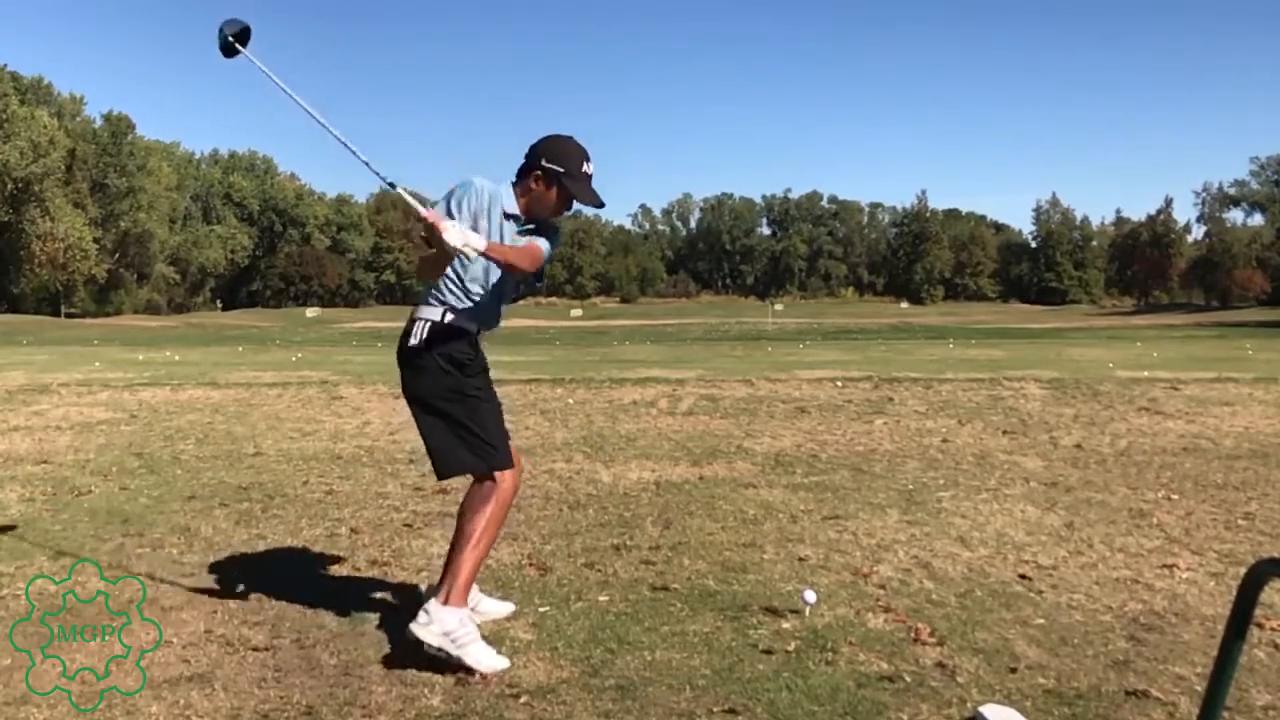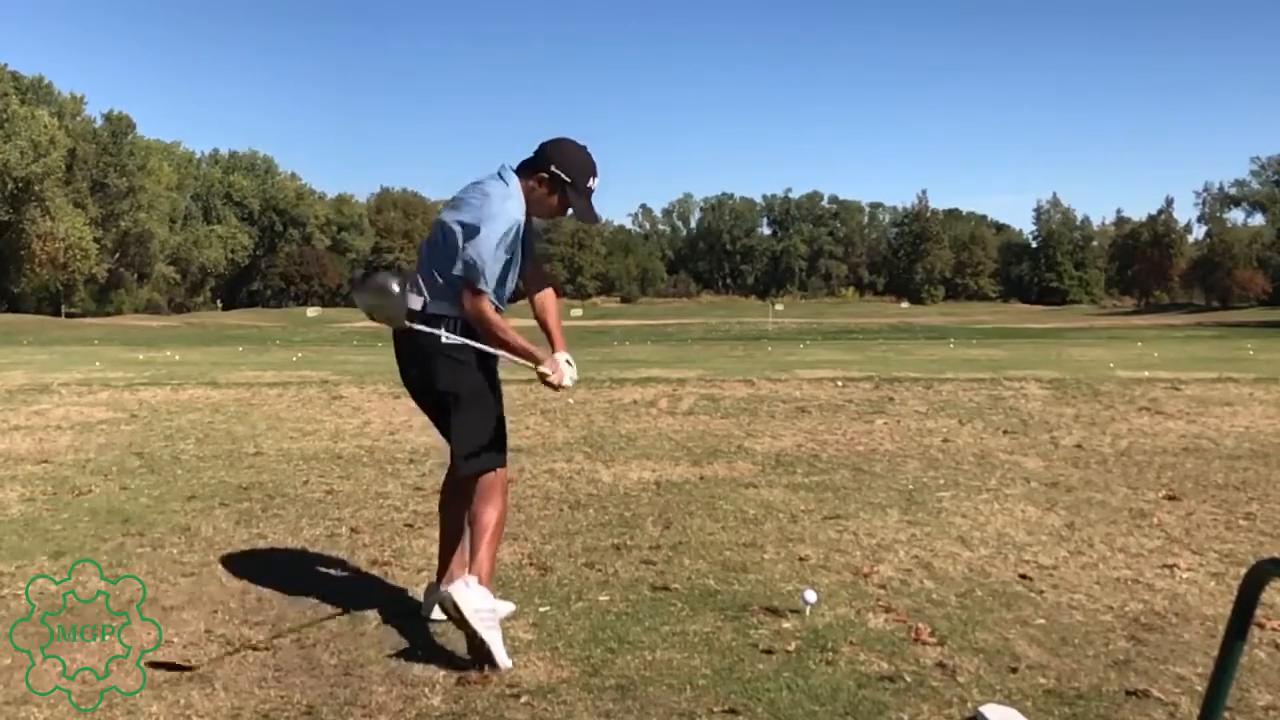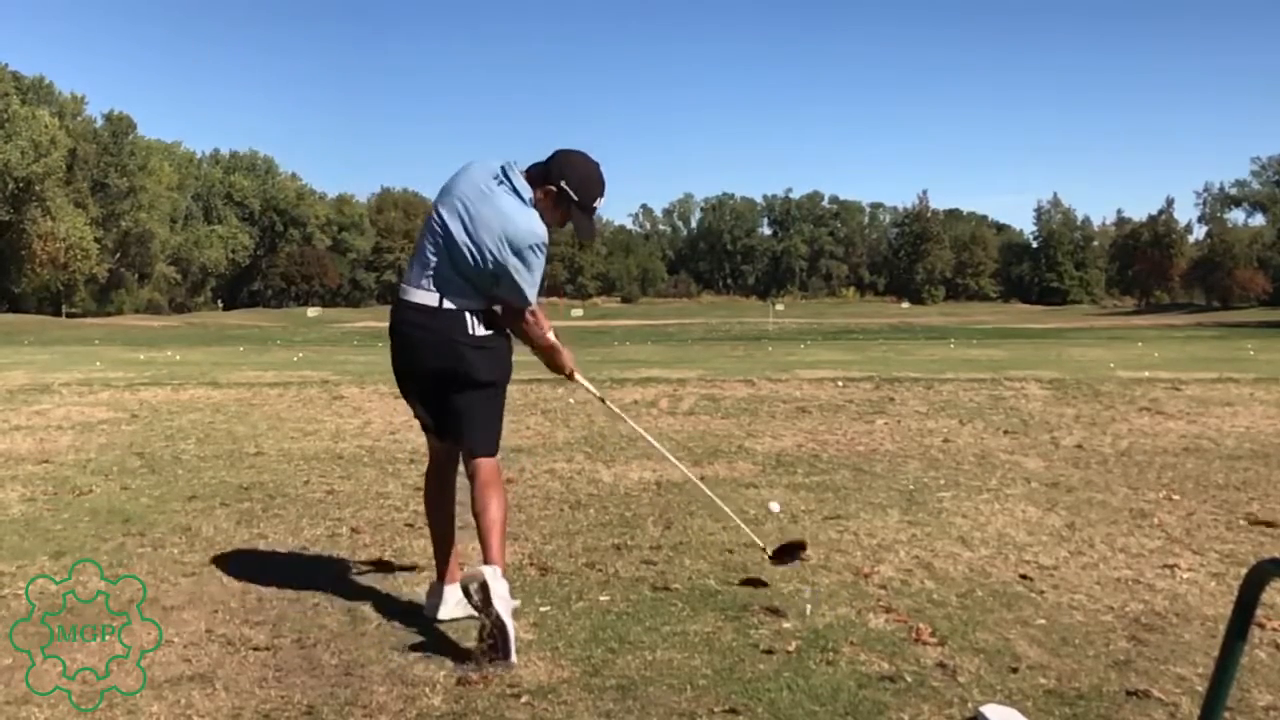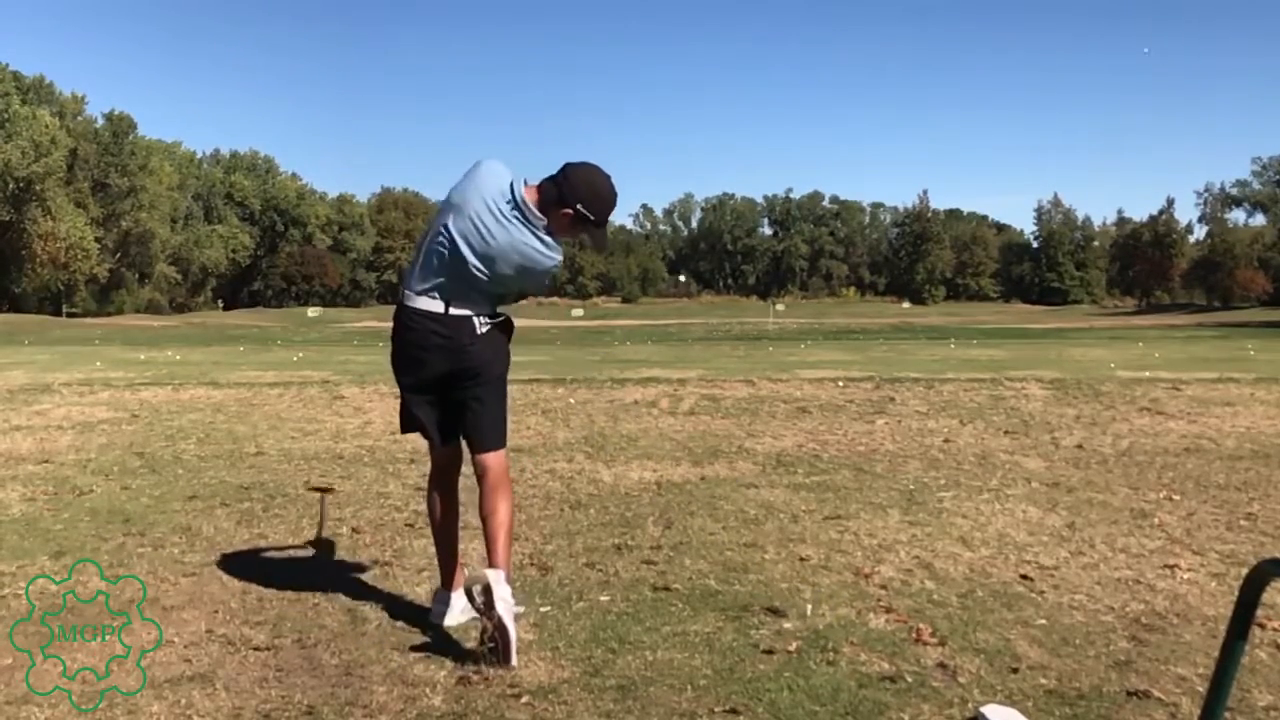
dt=0.5s
person 1, frame 1
left shoulder: (545, 233)
right shoulder: (477, 194)
left elbow: (525, 262)
right elbow: (427, 273)
left wrist: (478, 244)
right wrist: (441, 240)
left hip: (458, 350)
right hip: (438, 345)
left knee: (503, 464)
right knee: (500, 478)
left ankle: (453, 588)
right ankle: (445, 612)
person 1, frame 2
left shoulder: (505, 196)
right shoulder: (504, 215)
left elbow: (534, 279)
right elbow: (474, 306)
left wrist: (559, 348)
right wrist: (537, 358)
left hip: (422, 334)
right hip: (449, 338)
left knee: (467, 457)
right knee: (489, 470)
left ankle: (448, 585)
right ankle: (474, 588)
person 1, frame 3
left shoulder: (478, 173)
right shoulder: (528, 232)
right elbow: (514, 316)
left wrist: (544, 326)
right wrist: (552, 351)
left hip: (410, 324)
right hip: (464, 335)
left knee: (442, 455)
right knee: (481, 462)
left ankle: (448, 587)
right ankle: (493, 577)
person 1, frame 4
left shoulder: (486, 173)
right shoulder: (544, 258)
left hip: (415, 328)
right hip: (474, 338)
left knee: (444, 462)
right knee: (491, 464)
left ankle: (451, 592)
right ankle: (497, 579)
